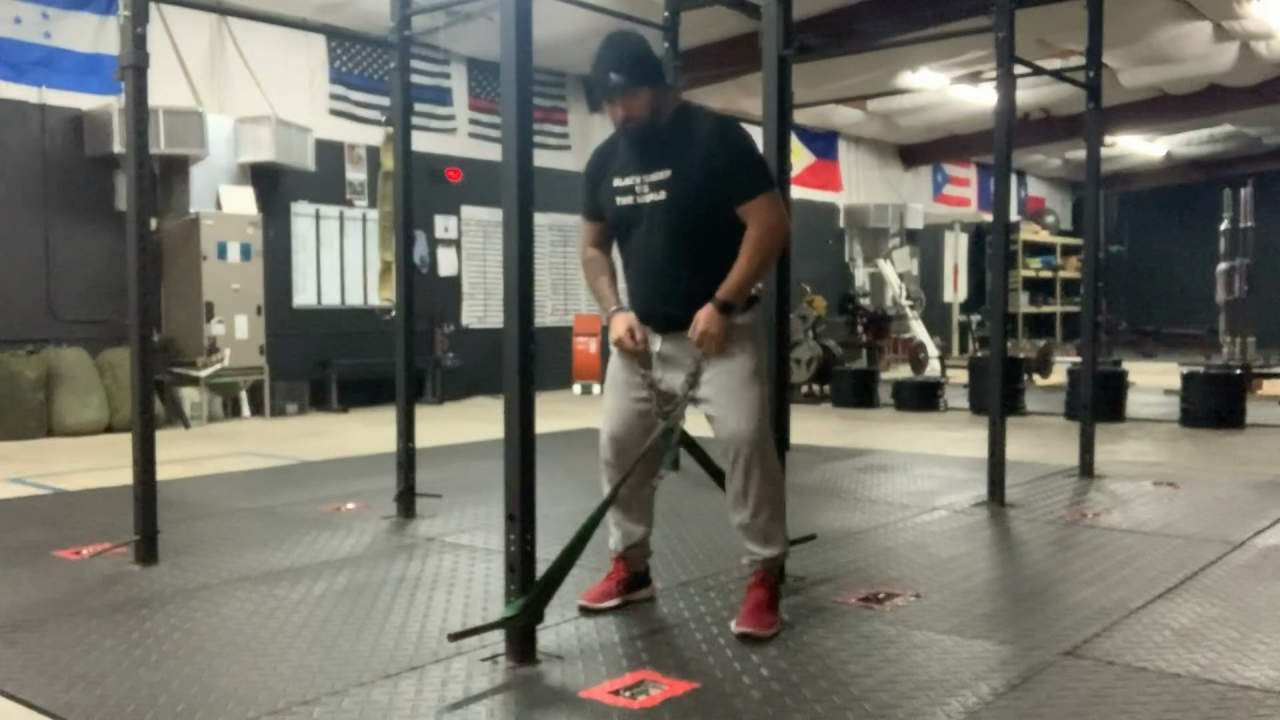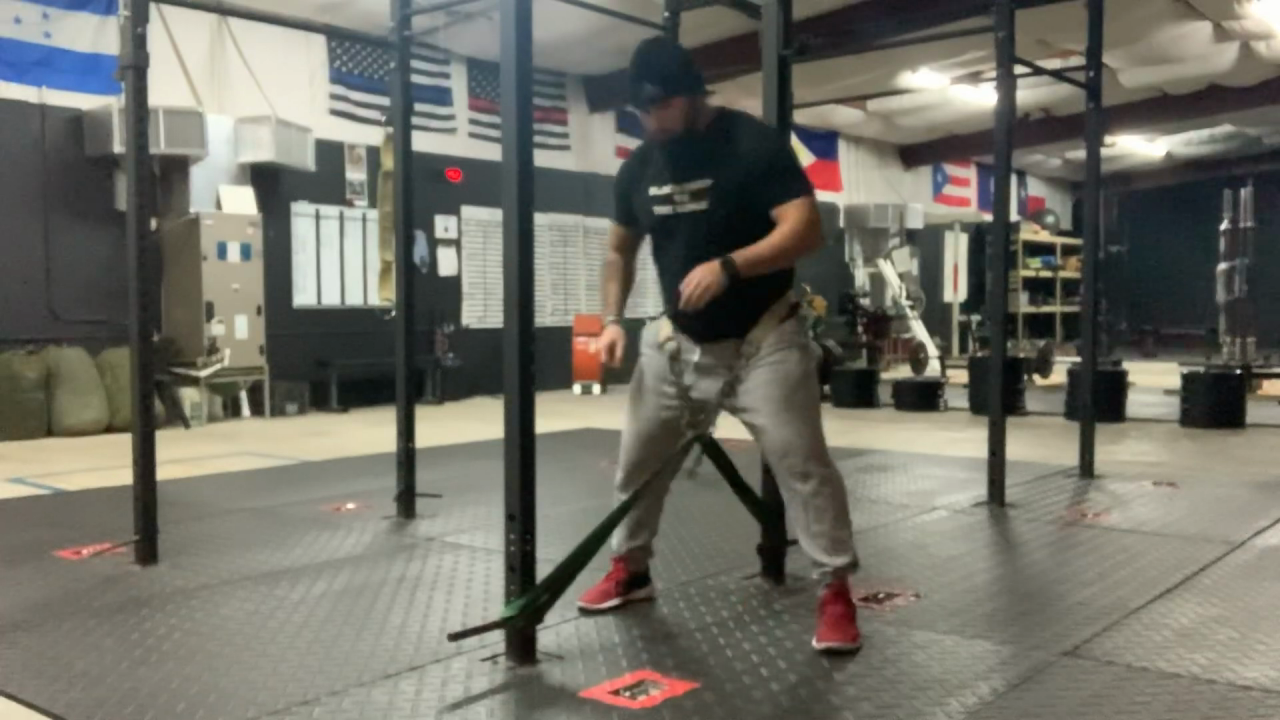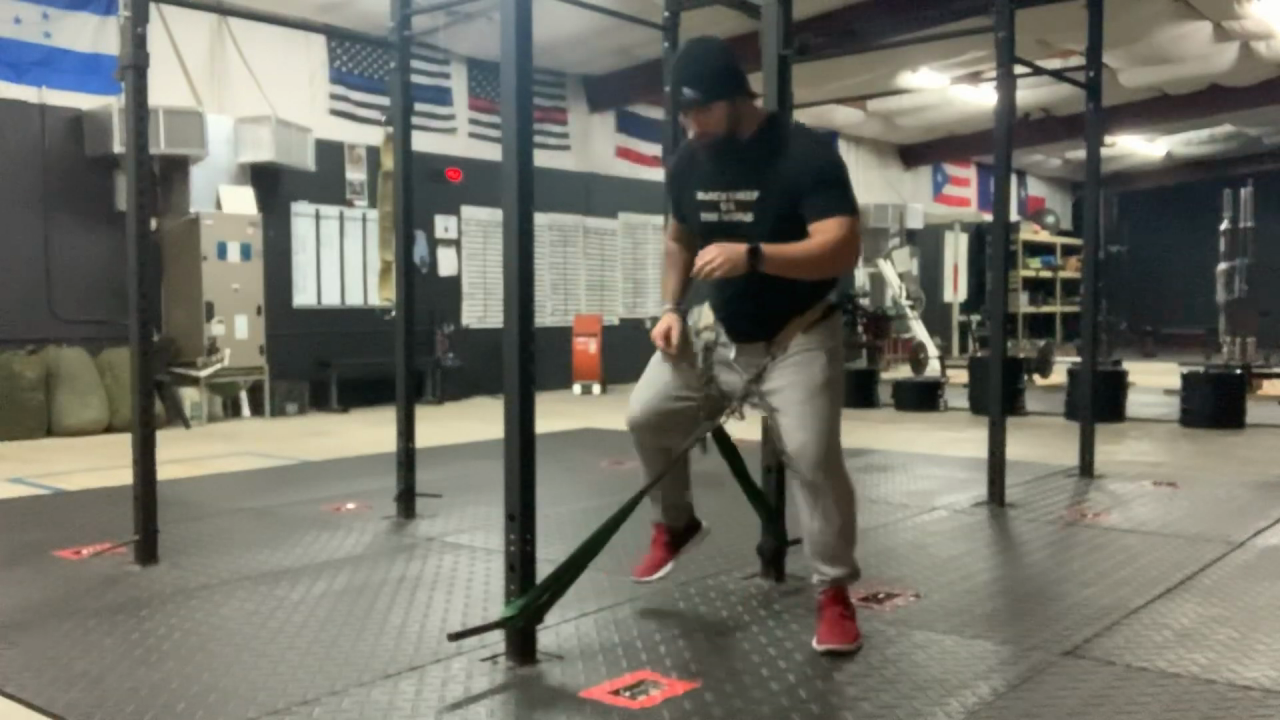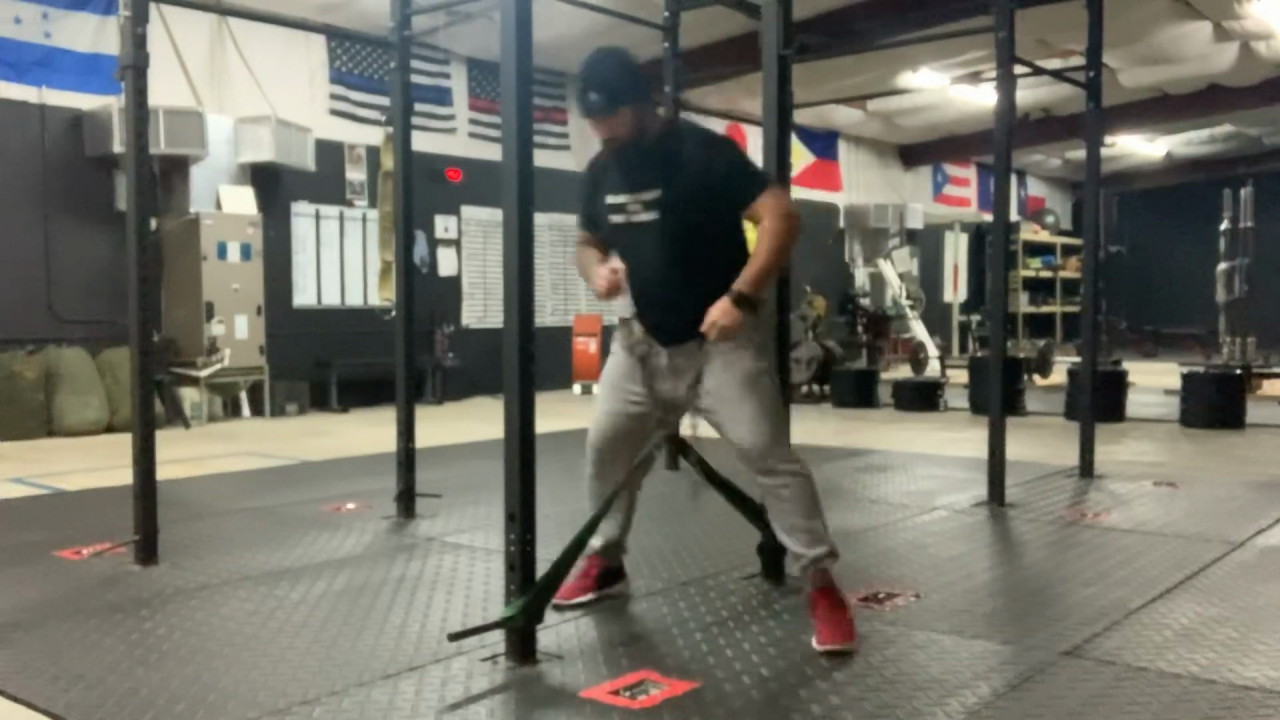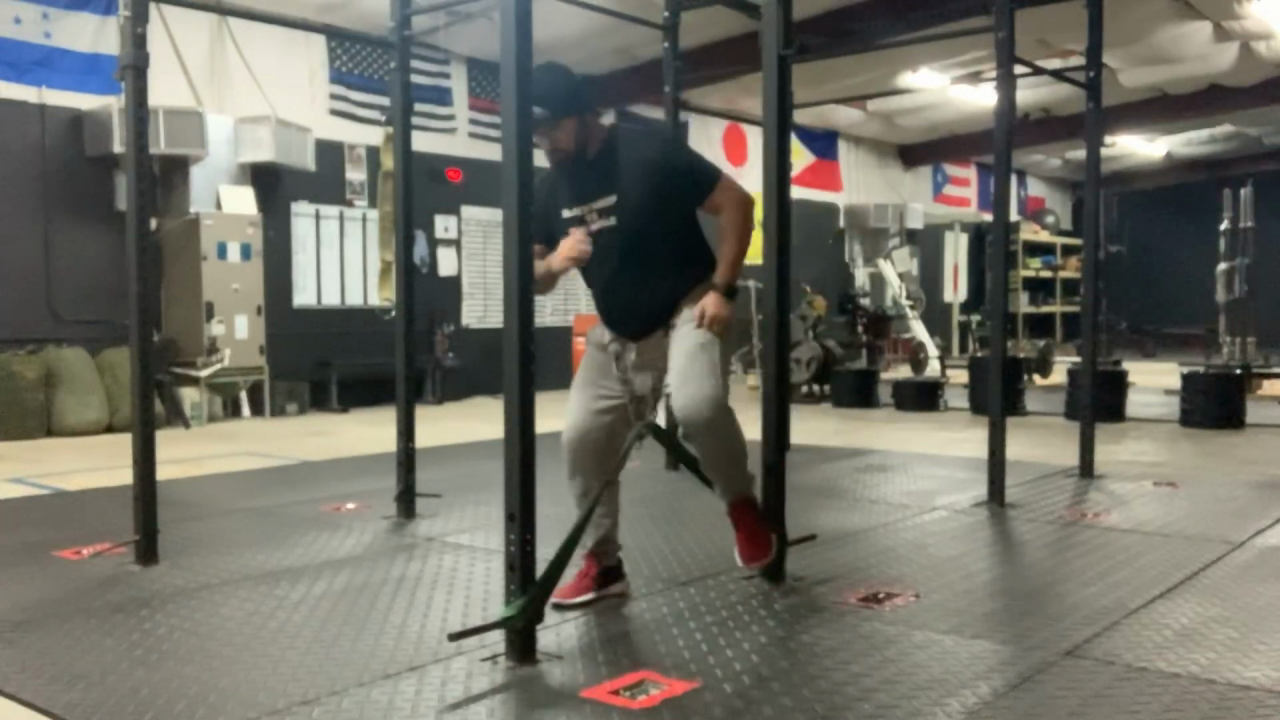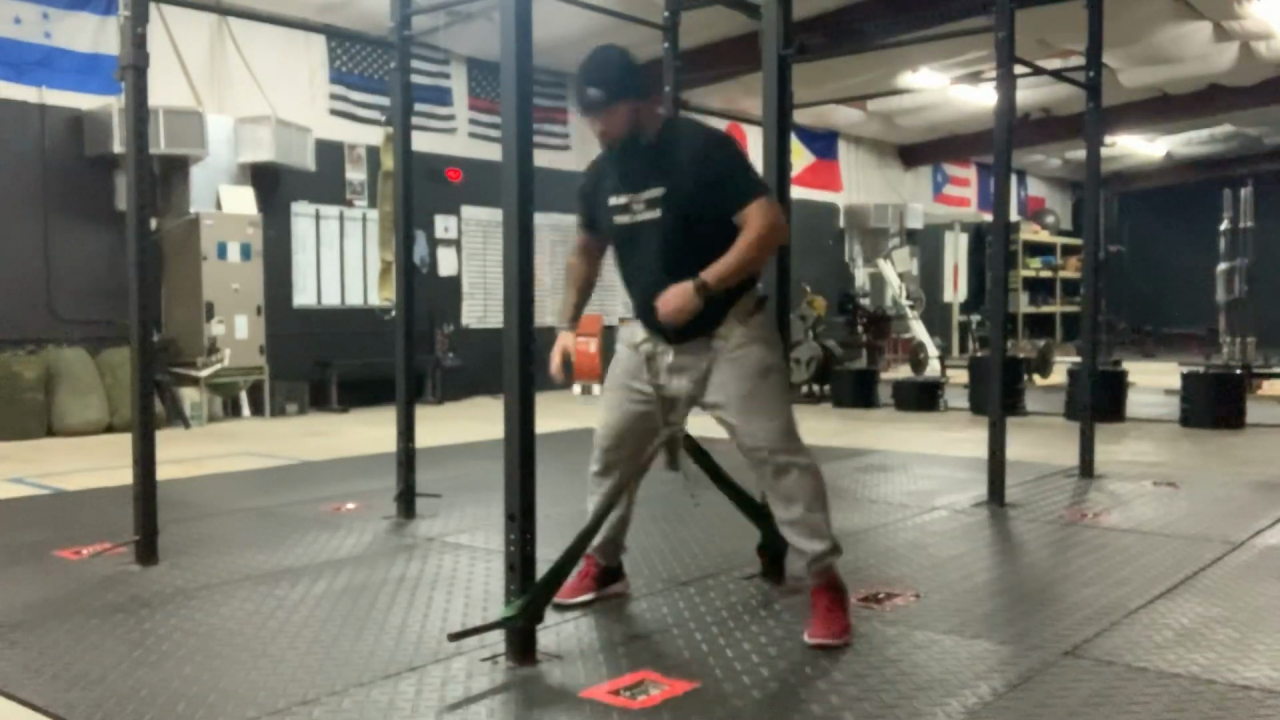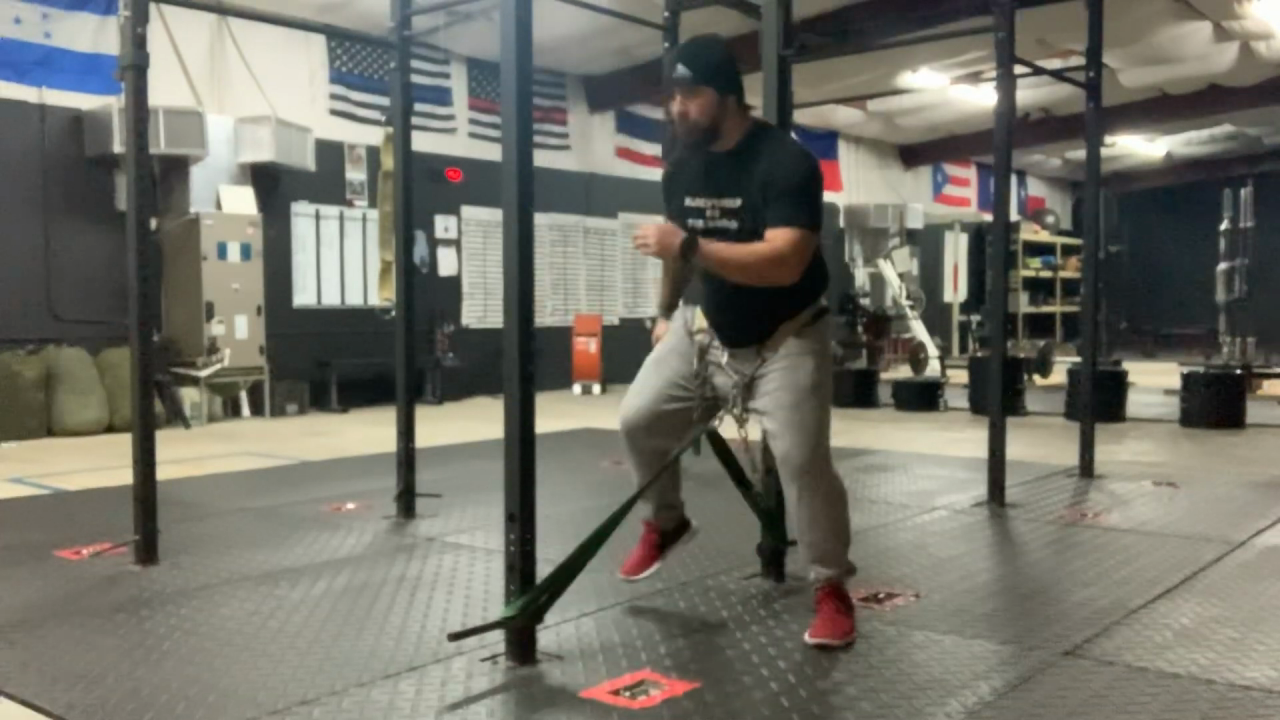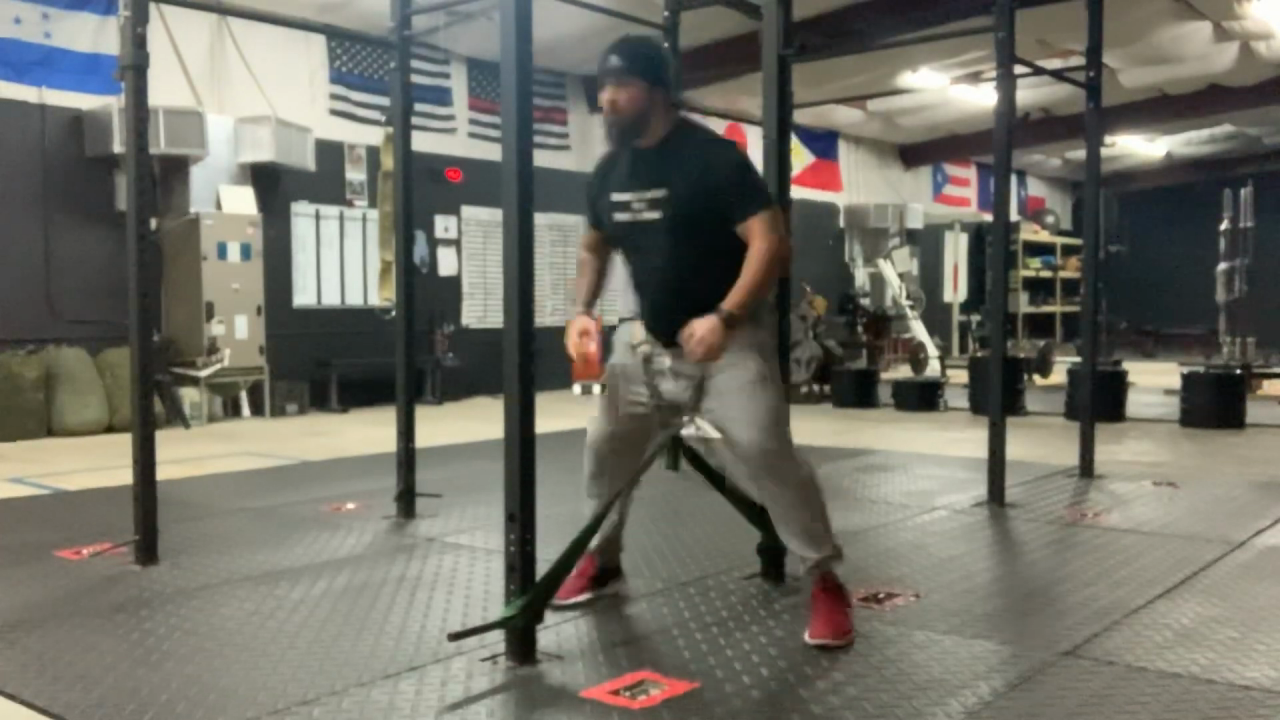
dt=0.3s
person 1, frame 1
left shoulder: (717, 138)
right shoulder: (605, 160)
left elbow: (770, 224)
right elbow: (593, 245)
left wrist: (723, 304)
right wrist: (613, 311)
left hip: (721, 328)
right hip: (644, 333)
left knee: (748, 443)
right knee: (619, 448)
left ankle: (763, 576)
right ankle: (630, 567)
person 1, frame 2
left shoulder: (755, 144)
right shoulder: (638, 166)
left elbow: (805, 229)
right elbow: (618, 249)
left wrist: (727, 266)
right wrist: (612, 319)
left hip: (763, 336)
right hip: (679, 339)
left knee: (800, 455)
right knee: (639, 455)
left ankle: (835, 590)
right ankle: (630, 568)
person 1, frame 3
left shoulder: (806, 154)
right shoulder: (688, 161)
left elbow: (841, 250)
right elbow: (678, 238)
left wrist: (751, 255)
right wrist: (671, 307)
left hip: (797, 335)
right hip: (717, 328)
left knee: (813, 458)
right knee: (647, 416)
left ankle: (834, 591)
right ankle: (675, 522)
person 1, frame 4
left shoulder: (703, 152)
right shoulder: (600, 171)
left elbow: (779, 216)
right elbow: (589, 245)
left wrist: (740, 297)
right wrist: (596, 274)
left hip: (720, 337)
right hip: (646, 339)
left knee: (764, 449)
right knee: (606, 445)
left ankle: (821, 584)
right ankle: (603, 564)
person 1, frame 5
left shoulder: (651, 154)
right shoulder: (549, 189)
left elbow: (736, 204)
right elbow: (534, 266)
left wrist: (722, 289)
right wrist: (554, 263)
left hip: (686, 315)
right hip: (616, 337)
left knee: (699, 407)
right knee: (582, 443)
left ankle: (742, 501)
right ankle: (602, 564)
person 1, frame 6
left shoulder: (706, 149)
right shoulder: (600, 175)
left elbow: (768, 226)
right elbow: (586, 251)
left wrist: (702, 288)
right wrist: (568, 325)
left hip: (729, 330)
right hip: (649, 339)
left knee: (774, 447)
right knee: (612, 446)
left ankle: (824, 580)
right ankle: (603, 563)
person 1, frame 7
left shoulder: (786, 163)
right shoulder: (683, 167)
left elbow: (787, 263)
left wrist: (687, 247)
right wrist: (666, 310)
left hip: (786, 339)
right hip: (708, 328)
left knee: (804, 461)
right knee: (641, 418)
left ankle: (831, 589)
right ankle: (666, 522)
person 1, frame 8
left shoulder: (713, 157)
right shoulder: (609, 170)
left elbow: (768, 242)
right elbow: (594, 247)
left wrist: (724, 317)
right wrist: (583, 311)
left hip: (726, 335)
right hip: (650, 337)
left knee: (765, 451)
right knee: (605, 447)
left ankle: (825, 581)
right ankle: (601, 563)
